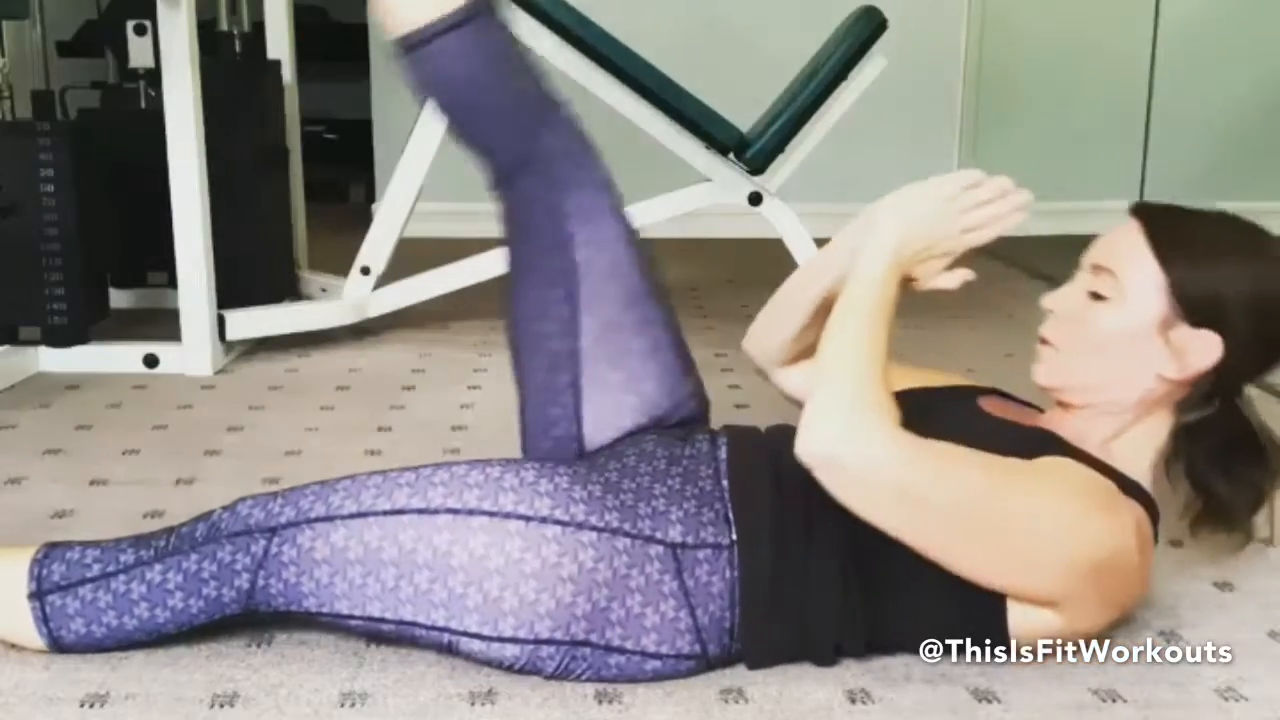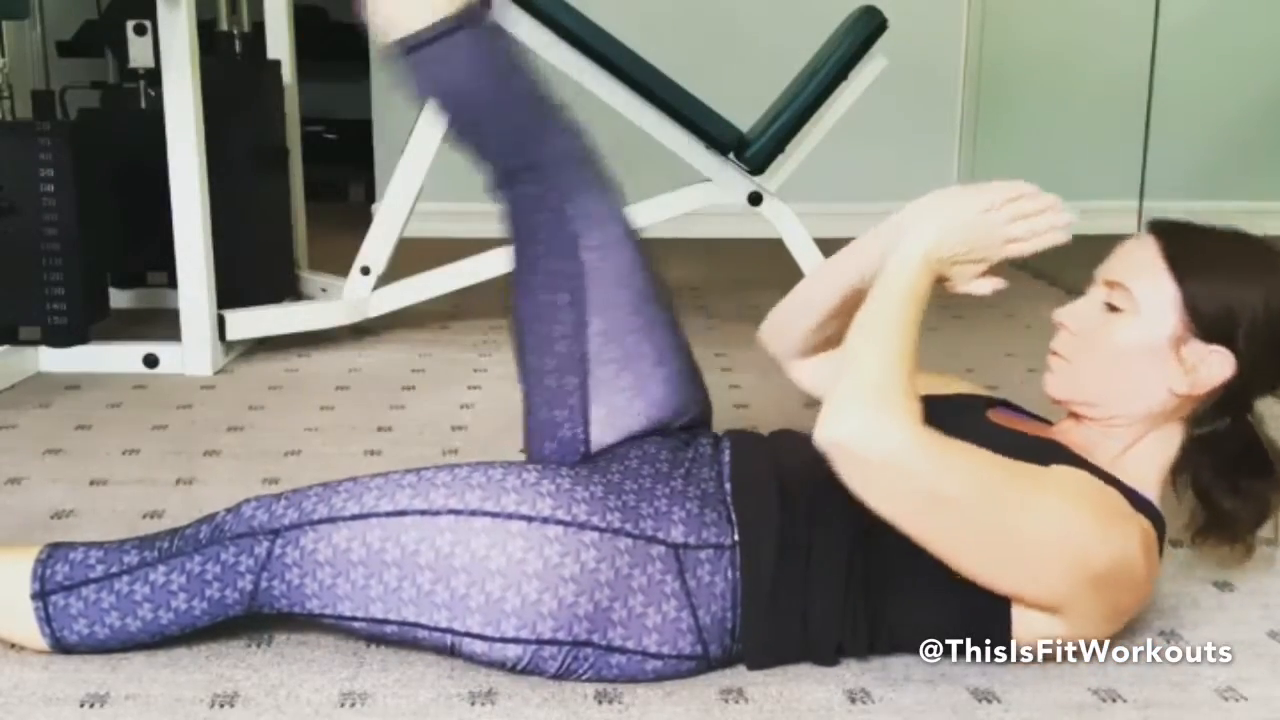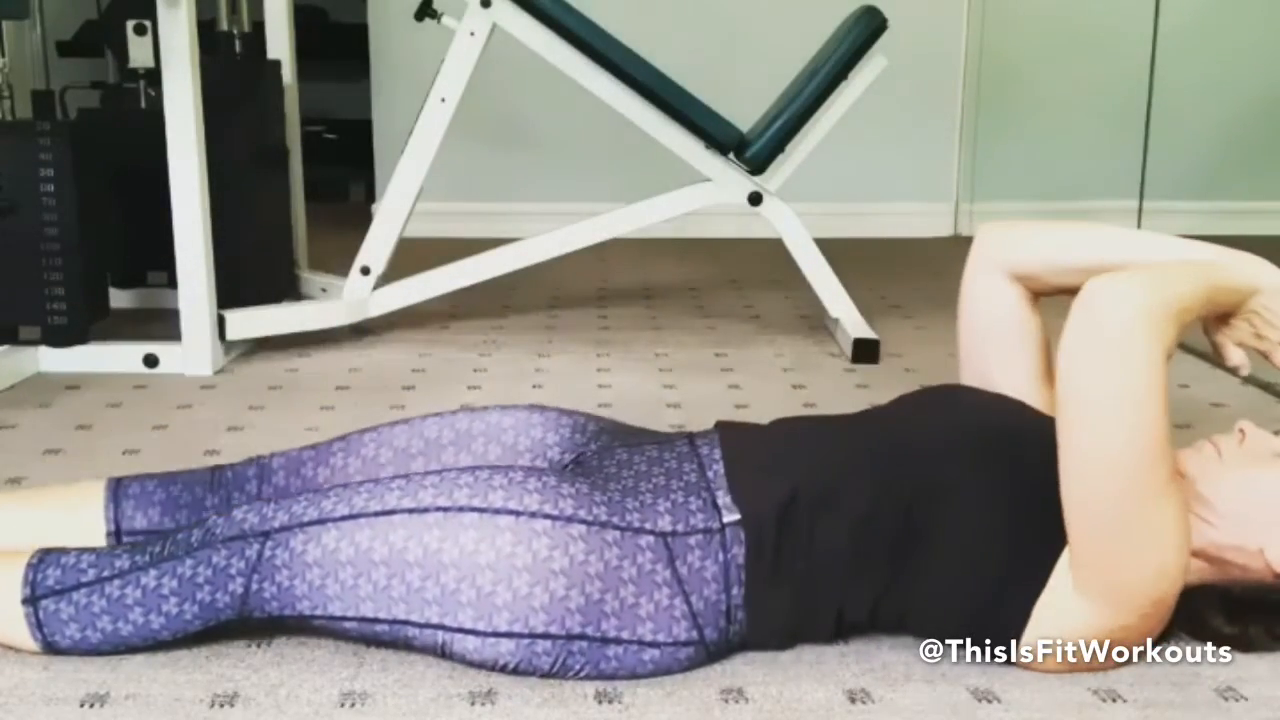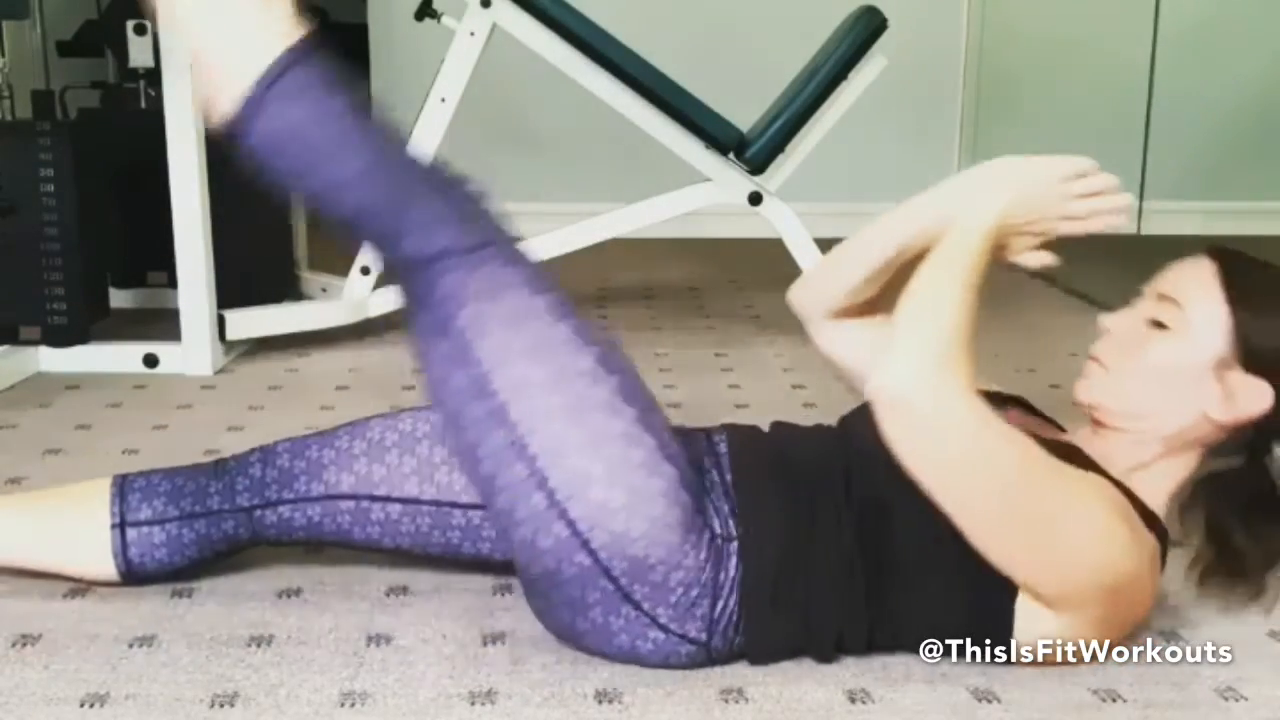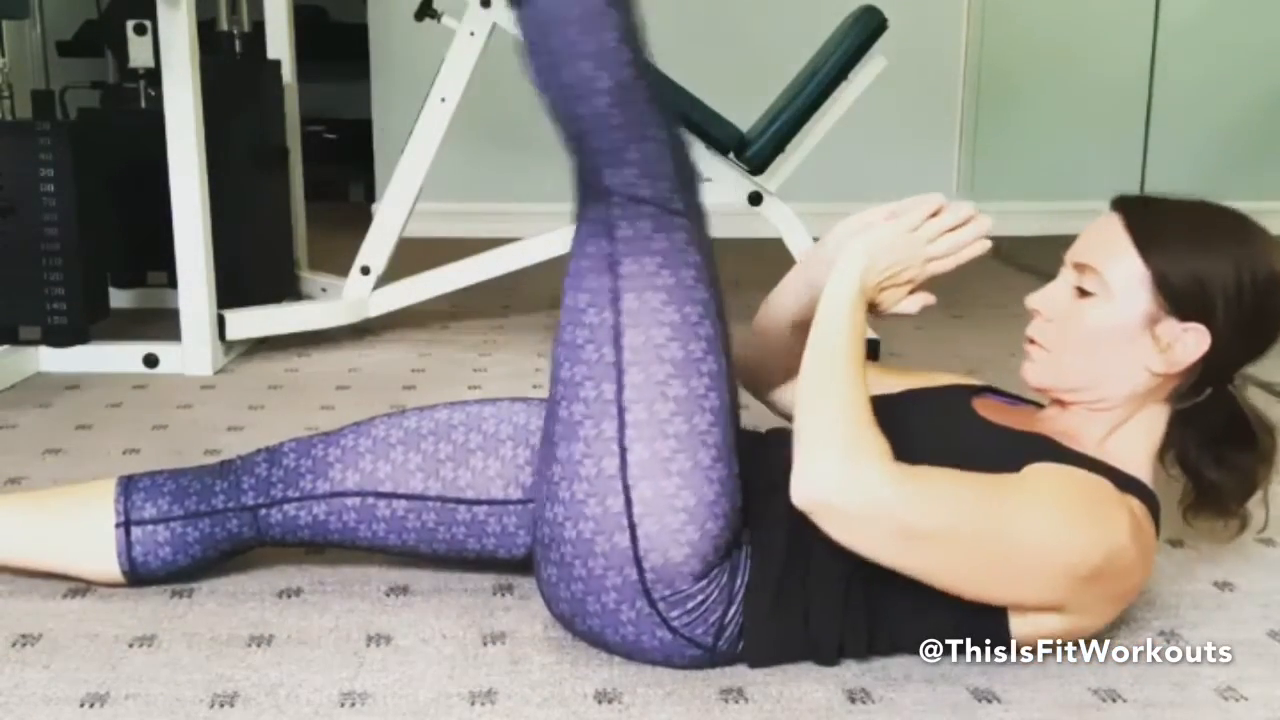
dt=1s
person 1, frame 1
left shoulder: (1093, 537)
right shoulder: (1037, 431)
left elbow: (846, 448)
right elbow: (782, 350)
left wrist: (885, 258)
right wrist: (874, 241)
left hip: (666, 578)
right hip: (663, 469)
left knee: (255, 547)
right knee: (540, 164)
person 1, frame 2
left shoulder: (1097, 548)
right shoulder: (1037, 449)
left elbow: (859, 443)
right elbow: (795, 340)
left wrist: (923, 255)
right wrist: (911, 240)
left hip: (671, 580)
right hip: (672, 473)
left knee: (262, 547)
right knee: (552, 178)
person 1, frame 3
left shoulder: (1126, 580)
right shoulder: (1062, 468)
left elbow: (1114, 322)
right elbow: (999, 258)
left hip: (673, 569)
right hip: (659, 472)
left knee: (244, 563)
right knee: (240, 494)
person 1, frame 4
left shoulder: (1104, 552)
right shoulder: (1036, 445)
left elbow: (916, 404)
right elbow: (831, 309)
left wrist: (977, 223)
right wrist: (953, 208)
left hip: (667, 581)
right hip: (697, 498)
left knee: (445, 243)
right knee: (262, 485)
person 1, frame 5
left shoulder: (1093, 534)
right shoulder: (1023, 416)
left elbow: (835, 489)
right elbow: (769, 364)
left wrist: (853, 285)
right wrist: (842, 257)
left hip: (668, 581)
right hip: (621, 505)
left knee: (641, 190)
right knee: (266, 485)
